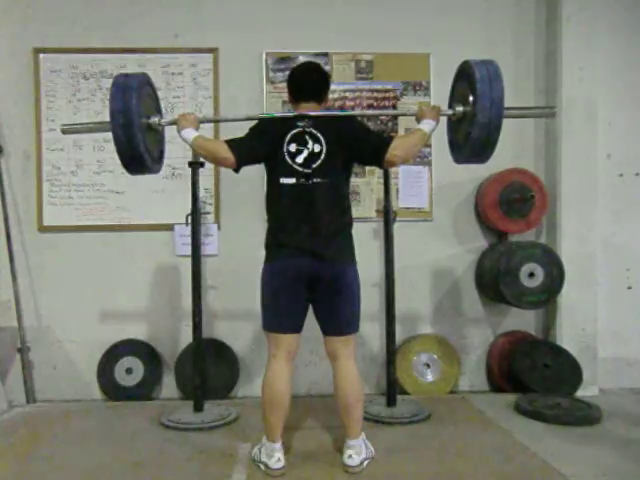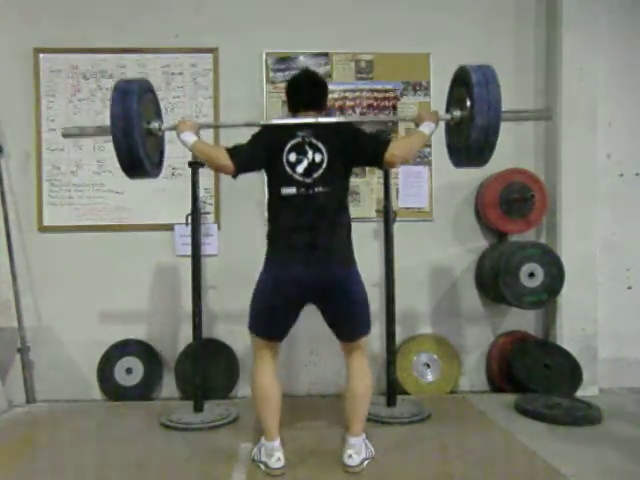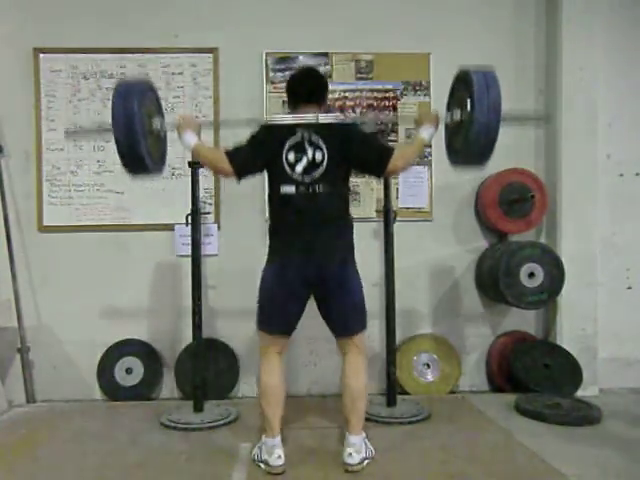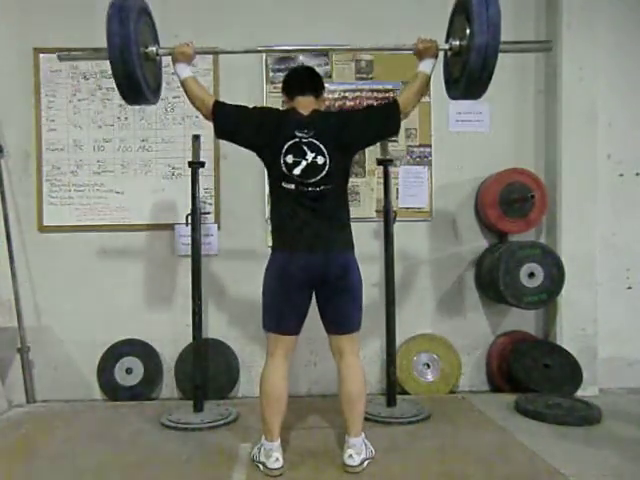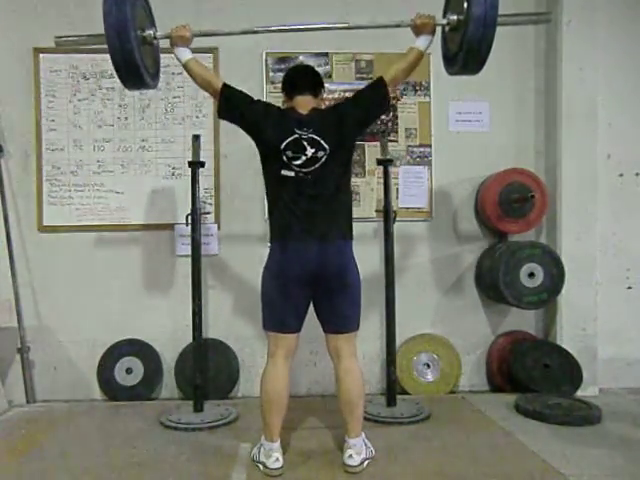
dt=0.4s
person 1, frame 1
left shoulder: (270, 130)
right shoulder: (345, 128)
left elbow: (226, 155)
right elbow: (395, 154)
left wrist: (189, 131)
right wrist: (427, 124)
left hip: (284, 260)
right hip: (336, 259)
left knee: (280, 357)
right knee: (343, 356)
person 1, frame 2
left shoulder: (271, 138)
right shoulder: (344, 135)
left elbow: (226, 162)
right elbow: (394, 155)
left wrist: (188, 137)
right wrist: (426, 127)
left hip: (283, 267)
right hip: (337, 266)
left knee: (264, 354)
right knee: (357, 353)
left ankle: (271, 449)
right ankle: (356, 446)
person 1, frame 3
left shoulder: (271, 136)
right shoulder: (345, 134)
left elbow: (226, 165)
right elbow: (394, 163)
left wrist: (189, 137)
right wrist: (425, 132)
left hip: (286, 263)
right hip: (336, 262)
left knee: (271, 352)
right knee: (354, 350)
left ankle: (272, 446)
right ankle: (355, 445)
person 1, frame 4
left shoulder: (268, 124)
right shoulder: (345, 125)
left elbow: (208, 108)
right elbow: (403, 106)
left wrist: (183, 68)
right wrist: (426, 63)
left hip: (288, 259)
right hip: (338, 258)
left knee: (278, 356)
right knee: (348, 354)
person 1, frame 5
left shoulder: (267, 122)
right shoulder: (343, 120)
left elbow: (214, 85)
right elbow: (392, 78)
left wrist: (182, 50)
right wrist: (423, 39)
left hip: (287, 257)
right hip: (336, 255)
left knee: (279, 355)
right knee: (345, 355)
